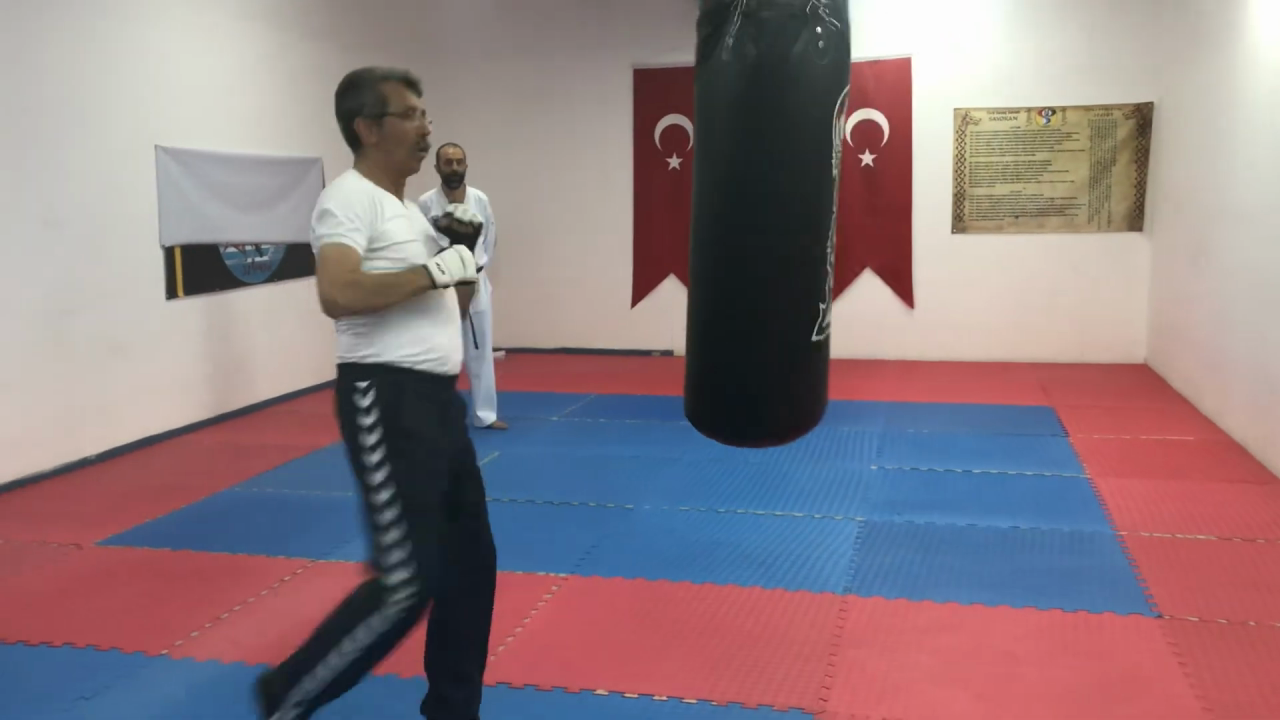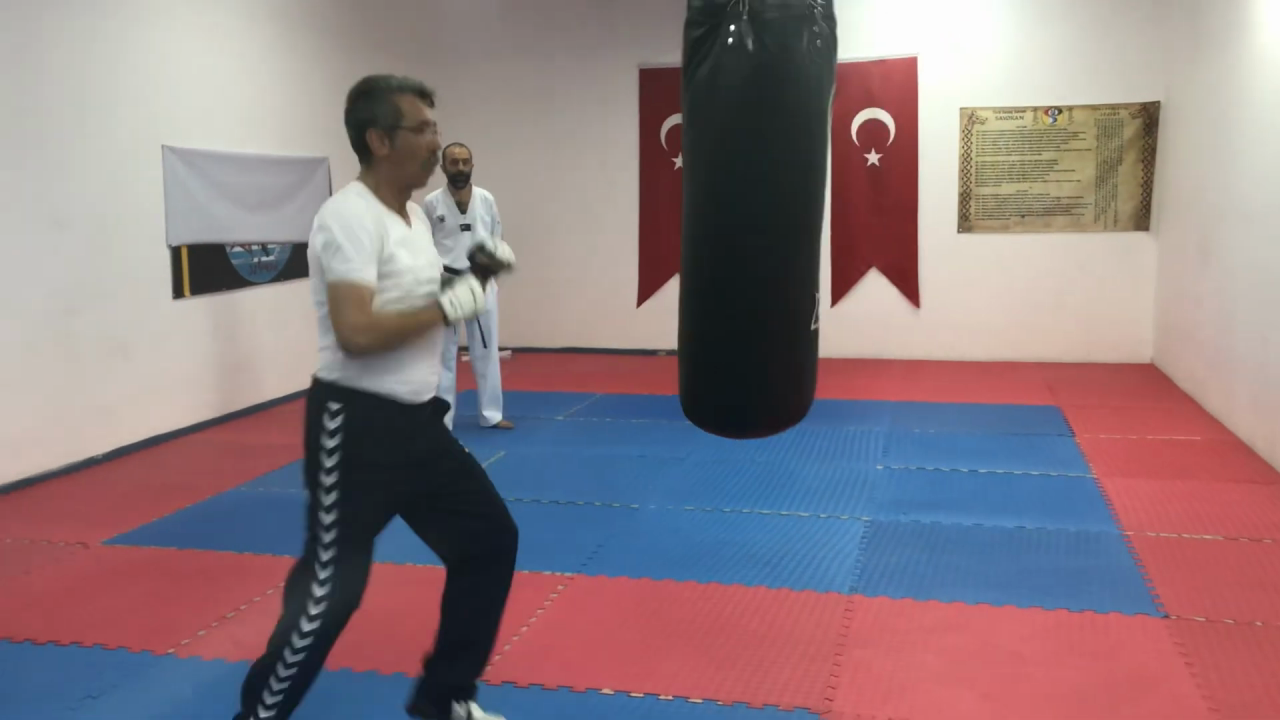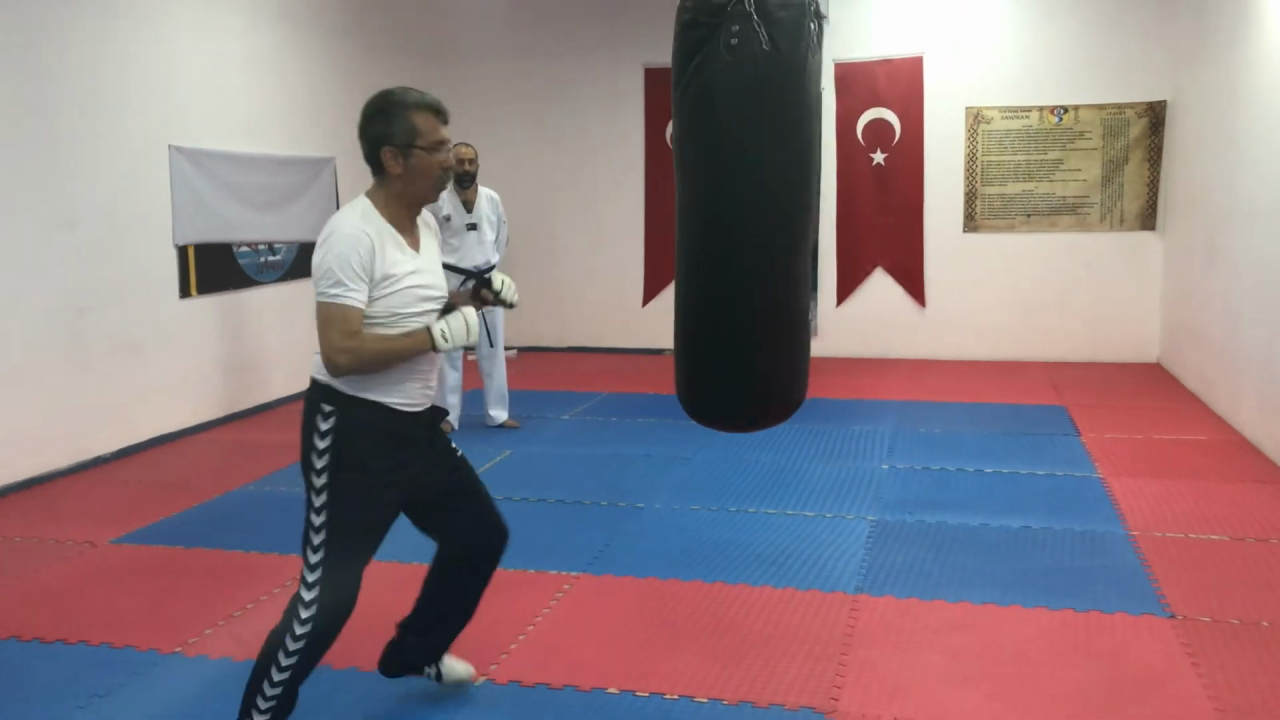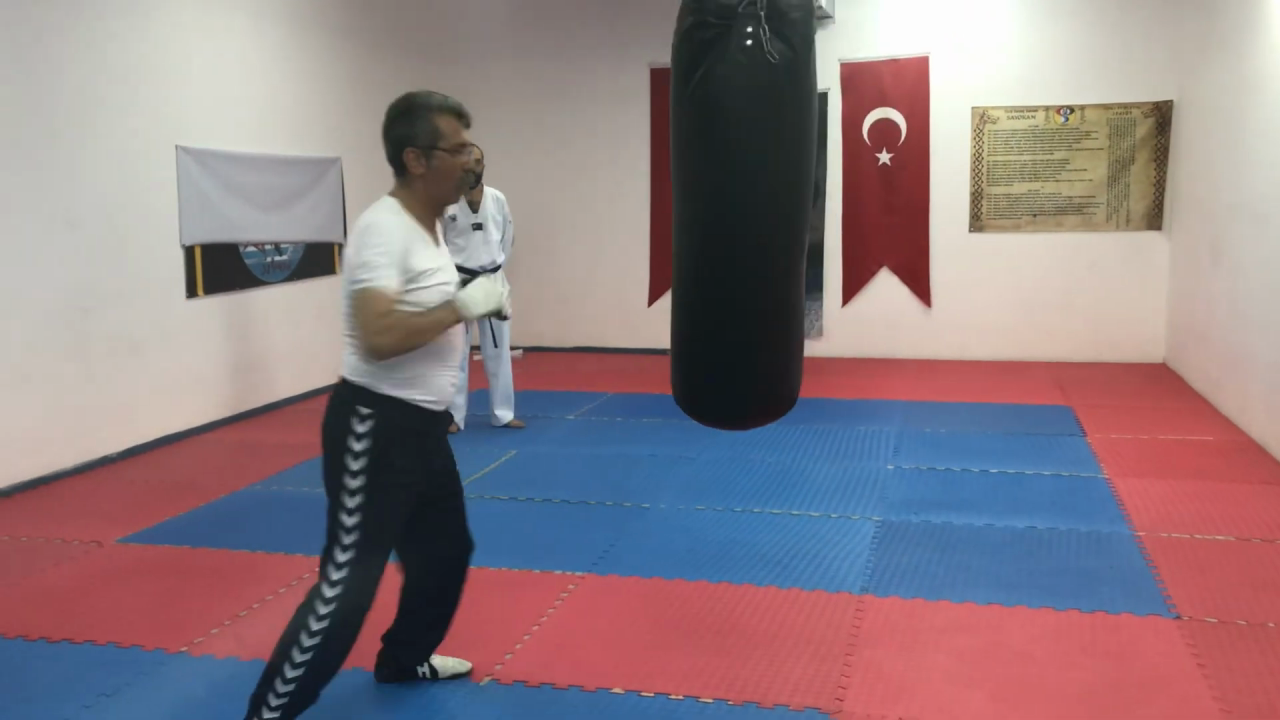
dt=0.1s
person 1, frame 1
left shoulder: (404, 205)
right shoulder: (348, 197)
right elbow: (338, 293)
left wrist: (457, 248)
right wrist: (435, 269)
left hip: (436, 404)
right hip: (383, 403)
left knee: (469, 563)
right knee: (406, 582)
person 1, frame 2
left shoulder: (411, 216)
right shoulder: (349, 218)
right elbow: (359, 335)
left wrist: (475, 276)
right wrist: (447, 305)
left hip: (416, 419)
right hip: (354, 424)
left knee: (488, 542)
right knee: (330, 589)
person 1, frame 3
left shoulder: (417, 226)
right shoulder: (349, 235)
right elbow: (342, 353)
left wrist: (475, 297)
right wrist: (440, 334)
left hip: (411, 426)
right hip: (349, 429)
left knee: (479, 537)
right knee: (328, 590)
left ankle: (416, 652)
person 1, frame 4
left shoulder: (427, 226)
right shoulder: (382, 229)
right elbow: (377, 336)
left wrist: (472, 300)
right wrist: (461, 306)
left hip: (421, 425)
right hip: (372, 426)
left knee: (446, 549)
right knee: (345, 587)
left ankle: (405, 657)
person 2, frame 1
left shoulder: (480, 200)
right shoulder: (426, 203)
left elbow: (489, 240)
left wrist: (476, 268)
left hip: (475, 285)
left knee: (480, 352)
left ankle: (485, 414)
person 2, frame 2
left shoulder: (486, 199)
right shoulder: (431, 203)
left elbow: (495, 238)
left hip: (481, 285)
left knee: (486, 351)
right knee: (444, 354)
left ankle: (491, 413)
right ankle: (442, 417)
person 2, frame 3
left shoulder: (492, 199)
right shoulder: (438, 203)
left elbow: (501, 238)
left wrist: (488, 267)
right wrist: (444, 277)
left hip: (486, 283)
right hip: (452, 285)
left knee: (492, 350)
right knee: (450, 354)
left ankle: (497, 413)
right ankle: (448, 414)
person 2, frame 4
left shoulder: (498, 199)
left elbow: (507, 239)
left wrist: (493, 270)
right hip: (459, 285)
left knee: (498, 350)
left ankle: (503, 413)
right ankle: (454, 415)
